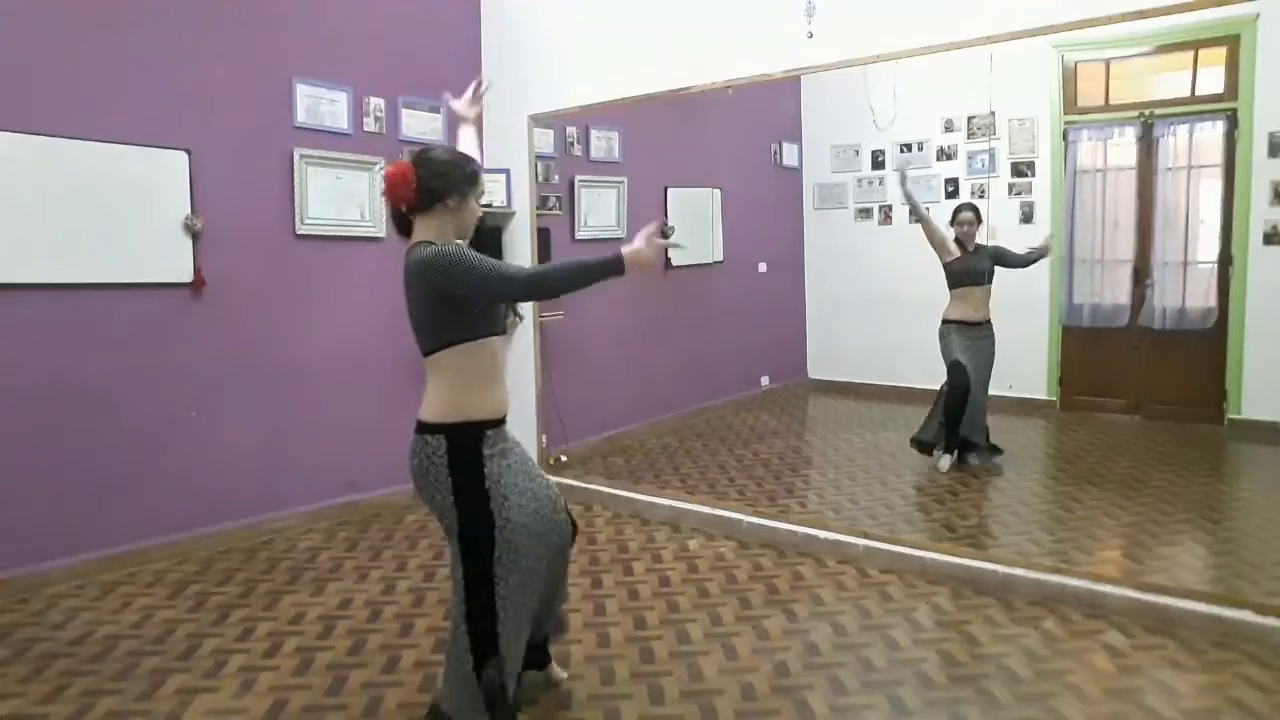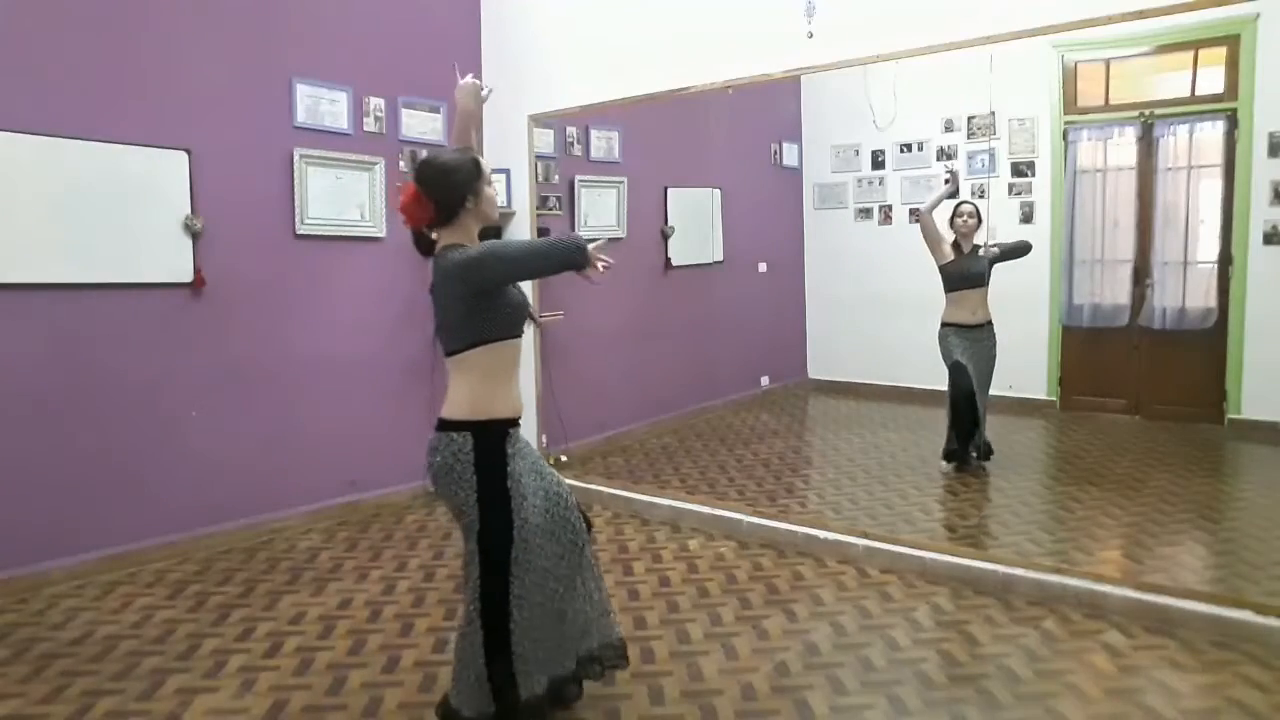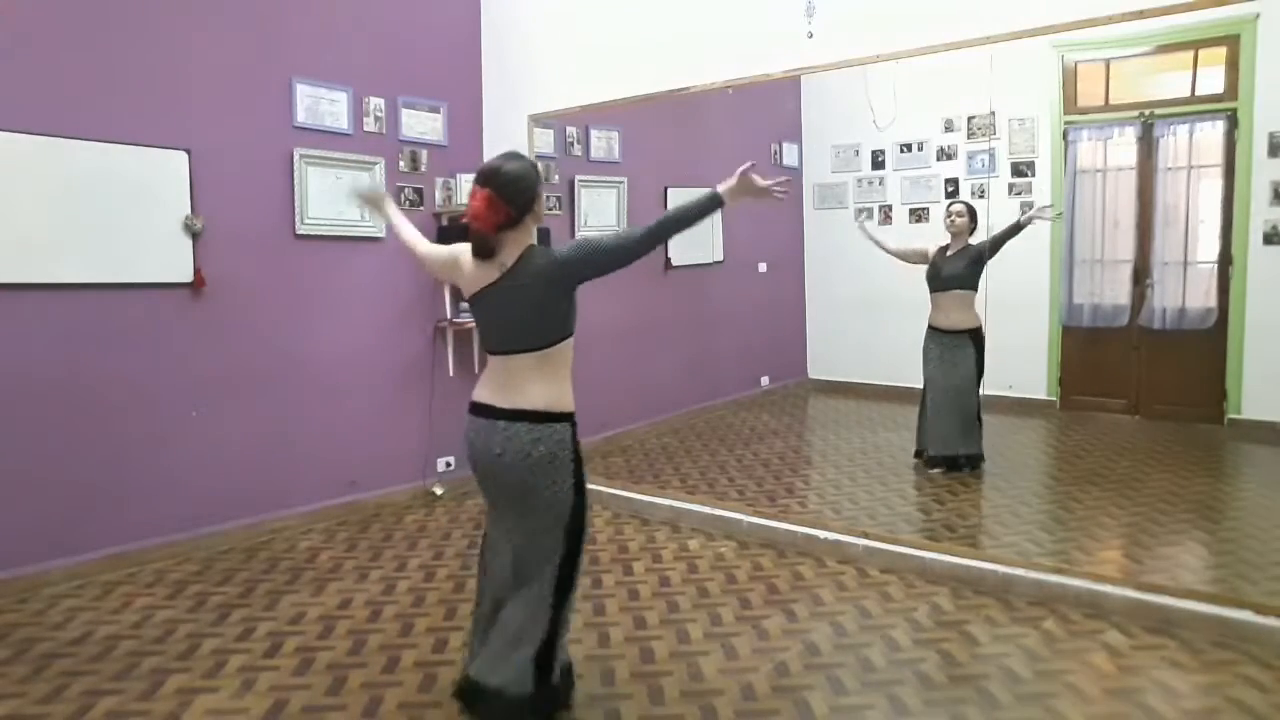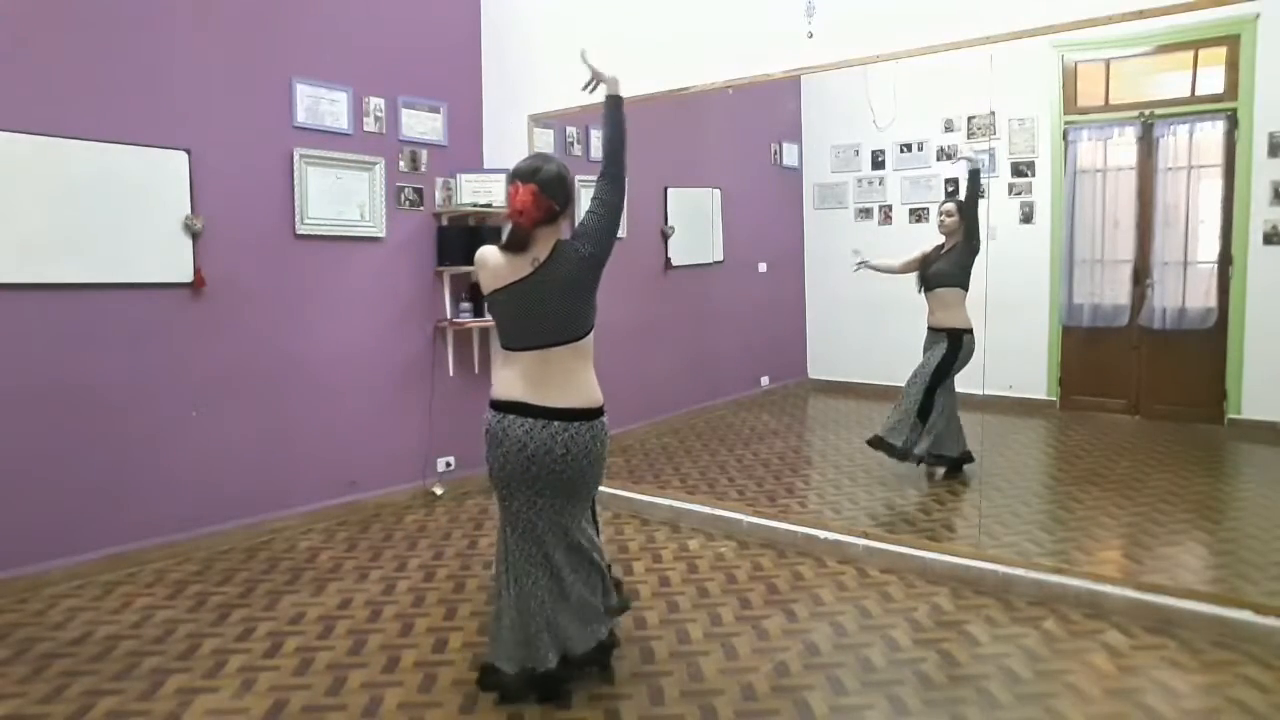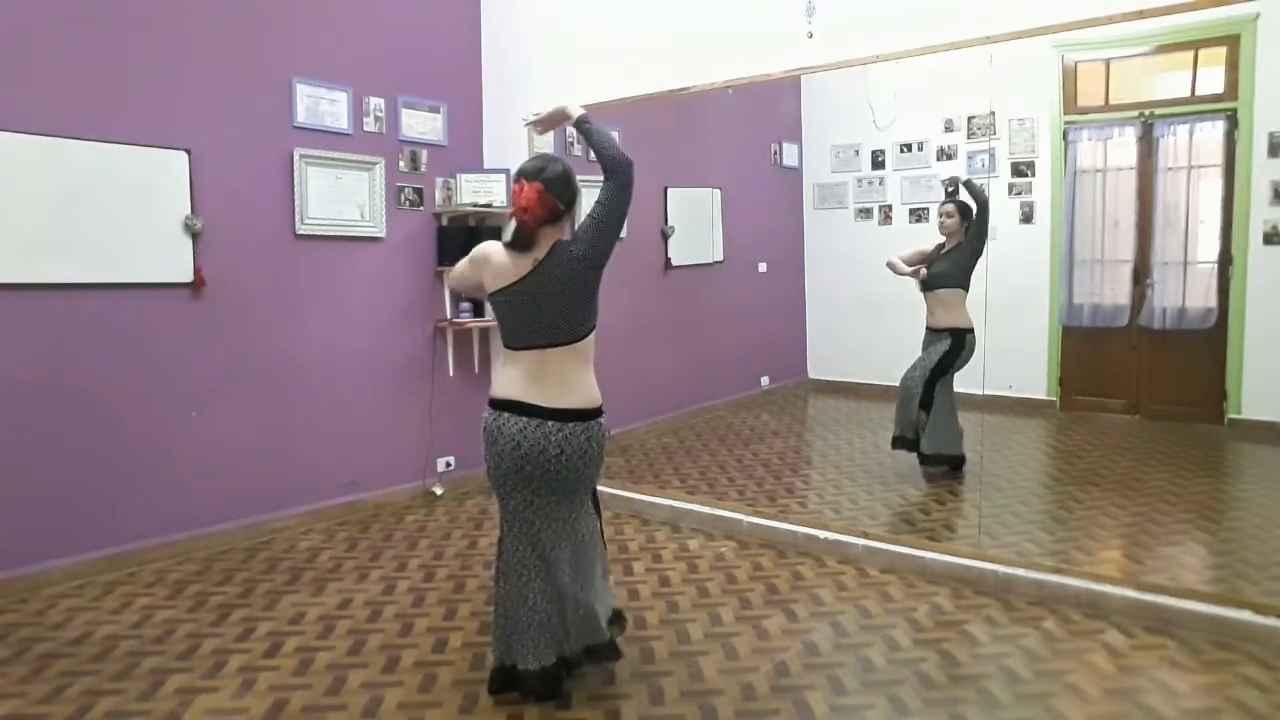
dt=0.7s
person 1, frame 1
left shoulder: (435, 255)
right shoulder: (437, 263)
right elbow: (528, 283)
left wrist: (467, 125)
right wrist: (625, 259)
left hip: (484, 438)
right hip: (459, 445)
left knee: (544, 529)
right knee: (483, 570)
left ankle: (528, 654)
person 1, frame 2
left shoulder: (447, 256)
right shoulder: (472, 266)
left elbow: (447, 176)
right elbow: (568, 250)
left wrist: (466, 115)
right wrist: (586, 257)
left hip: (492, 437)
right hip: (476, 444)
left knee: (556, 528)
right knee: (497, 570)
person 1, frame 3
left shoulder: (465, 265)
right shoulder: (556, 266)
left elbow: (418, 244)
right elbow: (646, 238)
left wrist: (386, 207)
right wrist: (725, 193)
left hip: (485, 428)
right hip: (541, 437)
left knee: (509, 553)
right knee: (546, 565)
person 1, frame 4
left shoulder: (487, 263)
right shoulder: (583, 257)
right elbow: (616, 170)
right wrist: (610, 97)
left hip: (509, 426)
right hip: (576, 428)
left knee: (523, 539)
right knee: (570, 532)
left ankle: (528, 665)
right ankle: (577, 649)
person 1, frame 5
left shoulder: (489, 259)
right shoulder: (582, 258)
left elbow: (457, 283)
right elbow: (621, 171)
right wrist: (575, 116)
left hip: (508, 428)
right hip: (575, 430)
left knee: (524, 543)
right knee: (569, 532)
left ankle: (531, 667)
right ankle: (577, 641)
person 2, frame 1
left shoulder: (989, 252)
right shoulder: (946, 247)
left elbow: (1020, 260)
right elbow: (922, 217)
left wrist: (1041, 252)
right wrist: (905, 186)
left hip: (984, 331)
right hip: (955, 330)
left knee: (976, 387)
right knee: (960, 383)
left ankle: (967, 447)
right ankle: (945, 445)
person 2, frame 2
left shoulder: (986, 252)
right shoulder: (943, 250)
left elbow: (1026, 246)
right elbow: (924, 214)
left wrist: (996, 252)
right wrist: (948, 189)
left hip: (984, 333)
right hip: (953, 332)
left knee: (977, 392)
right knee: (962, 387)
left ankle: (972, 449)
right ankle: (961, 450)
person 2, frame 3
left shoulder: (977, 253)
right shoulder: (933, 254)
left elbow: (1001, 238)
right elbow: (893, 250)
left wrist: (1026, 219)
right wrist: (870, 234)
left hip: (968, 337)
right hip: (935, 337)
left knee: (965, 397)
right knee: (935, 395)
left ankle: (967, 456)
right ankle: (941, 456)
person 2, frame 4
left shoulder: (967, 249)
right shoulder: (932, 253)
left elbow: (972, 205)
right elbow: (899, 267)
left wrist: (974, 170)
right wrist: (873, 264)
left hip: (956, 337)
right hip: (934, 335)
left knee: (921, 387)
right knee: (939, 393)
left ankle: (915, 449)
right ankle: (950, 456)
person 2, frame 5
left shoulder: (969, 250)
right shoulder: (931, 252)
left elbow: (983, 205)
right elbow: (892, 260)
left wrist: (961, 181)
right wrist: (909, 271)
left hip: (957, 336)
right hip: (933, 336)
left knee: (915, 383)
right knee: (938, 394)
left ankle: (941, 455)
right ankle: (948, 458)
